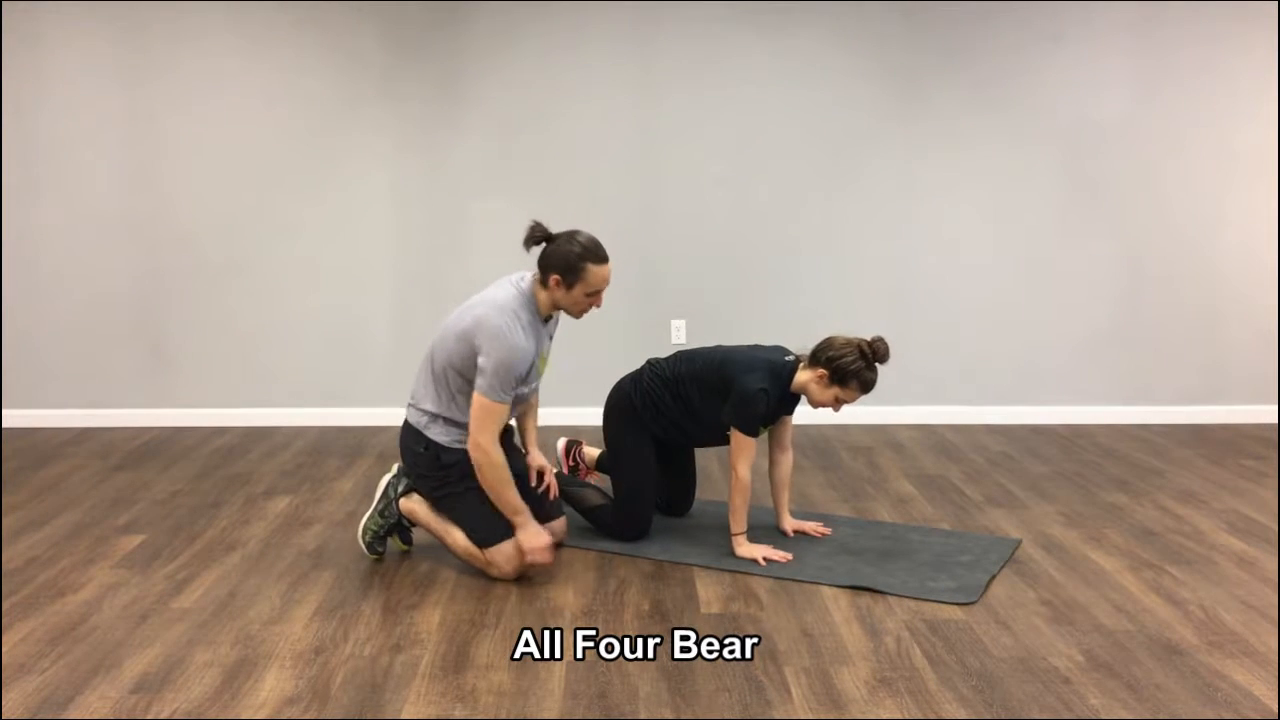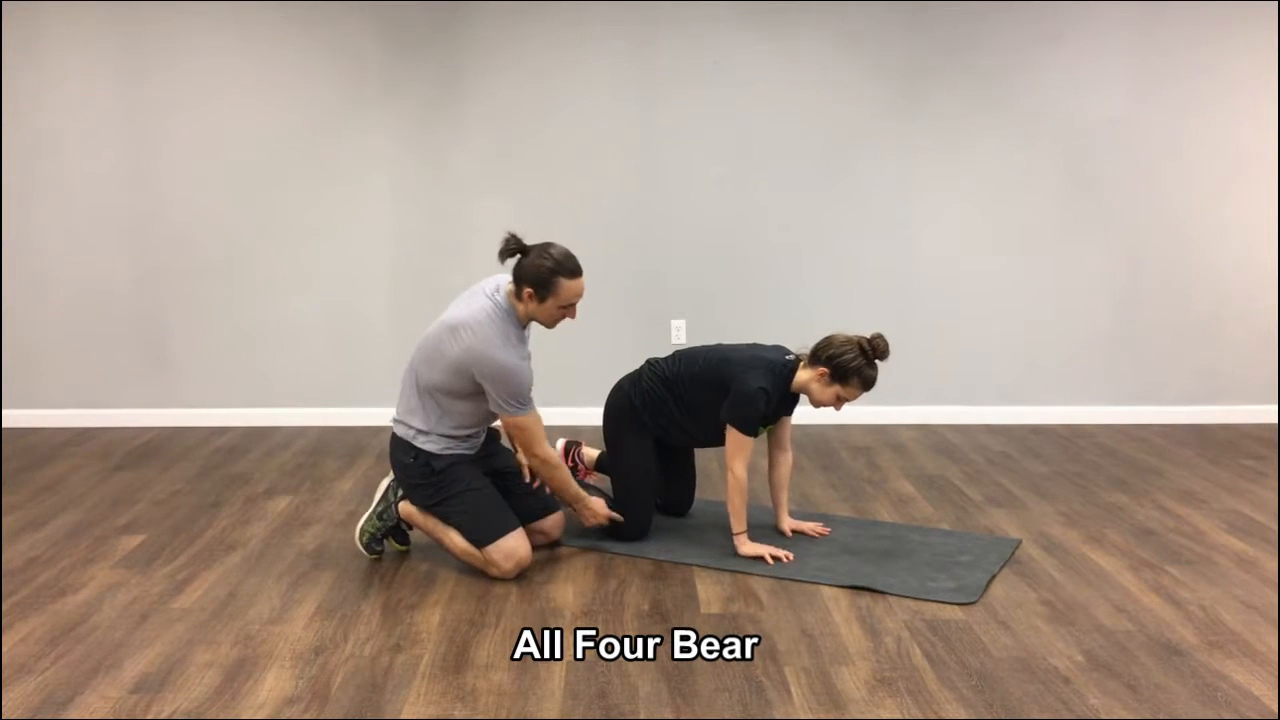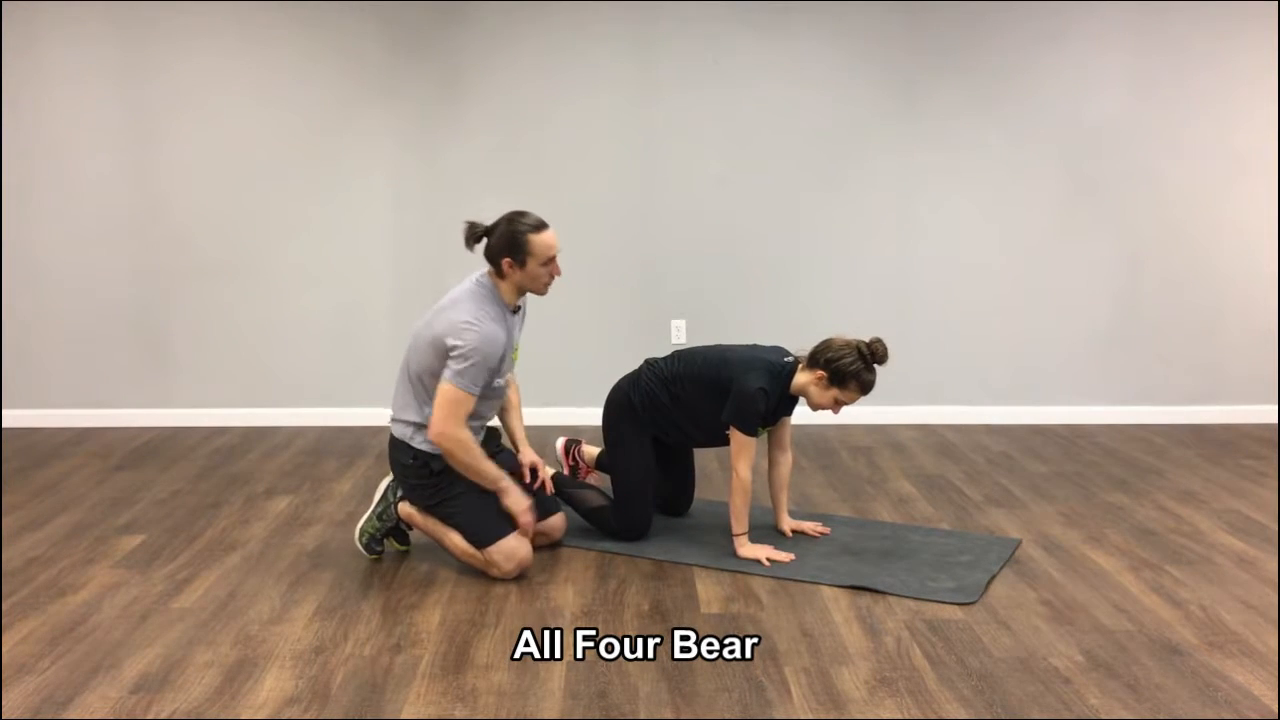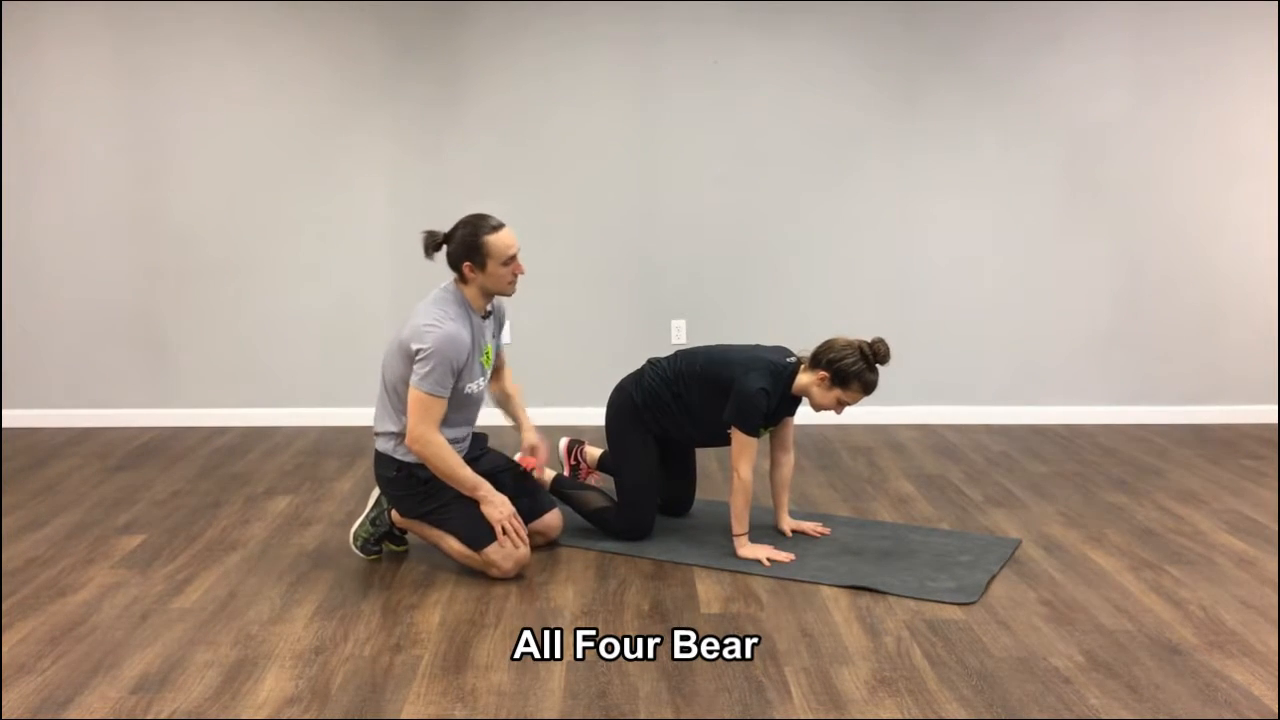
dt=0.5s
person 1, frame 1
left shoulder: (536, 295)
right shoulder: (509, 334)
right elbow: (482, 448)
left wrist: (532, 449)
right wrist: (523, 524)
left hip: (484, 430)
right hip: (441, 444)
left knee: (553, 529)
right knee: (510, 560)
left ankle: (433, 492)
right ankle: (406, 504)
person 1, frame 2
left shoulder: (502, 290)
right shoulder: (499, 353)
right elbow: (538, 452)
left wrist: (519, 447)
right wrist: (583, 504)
left hip: (472, 439)
right hip: (430, 454)
left knee: (548, 527)
right knee: (511, 558)
left ankle: (429, 502)
right ankle: (404, 507)
person 1, frame 3
left shoulder: (511, 299)
right shoulder: (480, 328)
right elbow: (444, 432)
left wrist: (522, 446)
right wrist: (505, 488)
left hip: (475, 439)
right hip: (428, 453)
left knee: (551, 527)
right knee: (512, 558)
left ankle: (441, 508)
right ankle: (404, 508)
person 1, frame 4
left shoulder: (490, 305)
right shoulder: (444, 332)
left elbow: (497, 374)
right elbow: (420, 439)
left wrist: (525, 425)
right wrist: (486, 495)
left hip: (461, 446)
right hip: (414, 464)
left knee: (548, 525)
right knee: (509, 557)
left ankle: (410, 510)
right ankle: (398, 515)
person 2, frame 1
left shoulder: (789, 376)
right shoulder: (756, 386)
left elbow: (781, 451)
right elbow: (740, 470)
left wrist: (784, 517)
right wrist: (740, 542)
left hip: (666, 416)
right hip: (633, 409)
left knee: (677, 505)
right knee: (631, 526)
left ankle: (583, 456)
person 2, frame 2
left shoulder: (789, 374)
right shoulder: (756, 385)
left elbow: (781, 452)
right elbow: (735, 468)
left wrist: (783, 517)
right wrist: (742, 540)
left hip: (666, 416)
right hip: (633, 410)
left knee: (677, 505)
right knee: (632, 526)
left ankle: (583, 457)
person 2, frame 3
left shoulder: (788, 376)
right shoulder: (756, 386)
left elbow: (780, 453)
right elbow: (741, 470)
left wrist: (783, 517)
right wrist: (742, 542)
left hip: (665, 415)
right hip: (632, 408)
left knee: (676, 504)
right knee: (631, 526)
left ankle: (582, 454)
right ankle: (548, 479)
person 2, frame 4
left shoulder: (790, 376)
right shoulder: (758, 387)
left elbow: (783, 453)
right elbow: (742, 470)
left wrist: (783, 517)
right wrist: (741, 542)
left hip: (666, 417)
right hip: (635, 408)
left knee: (678, 506)
right knee: (635, 525)
left ankle: (583, 455)
right ankle: (546, 478)
